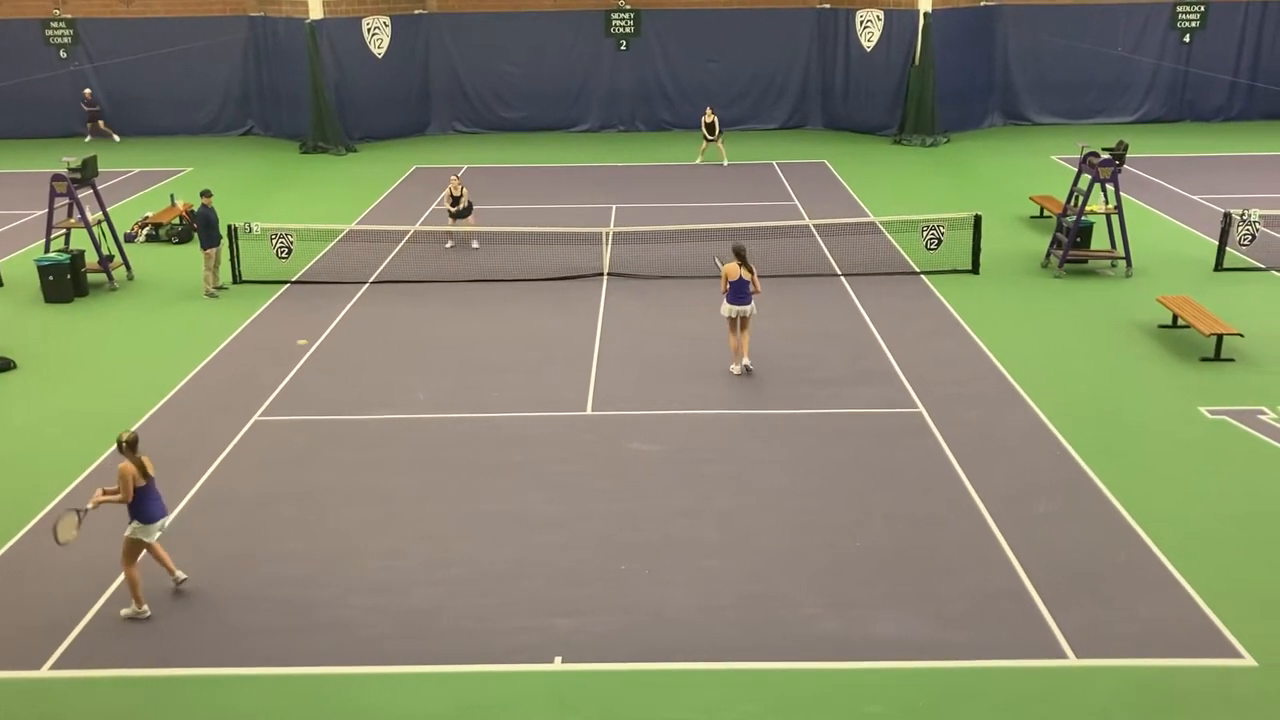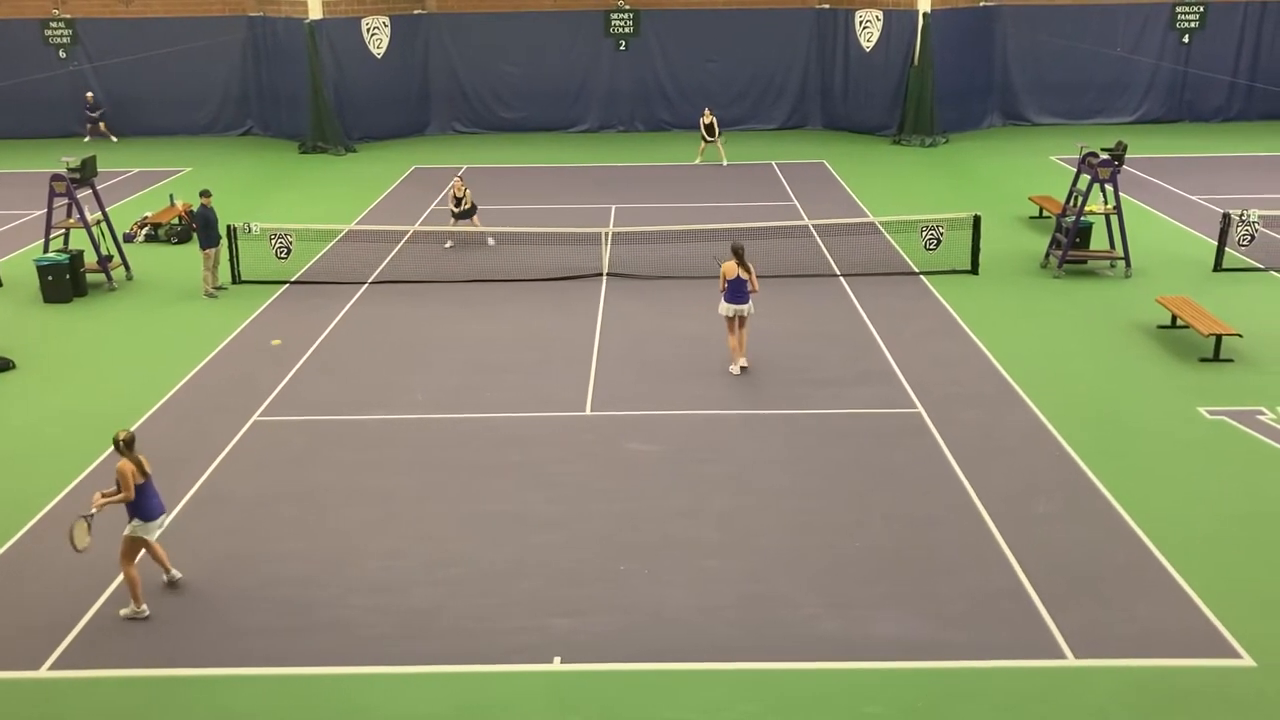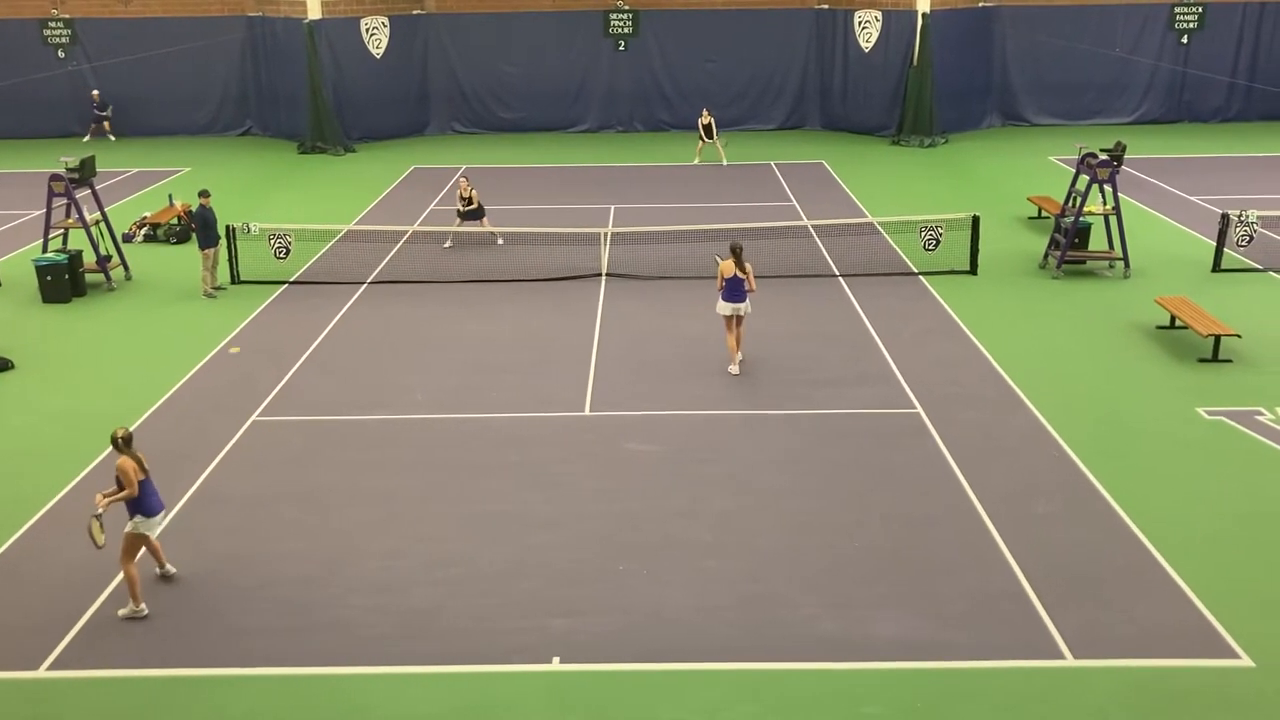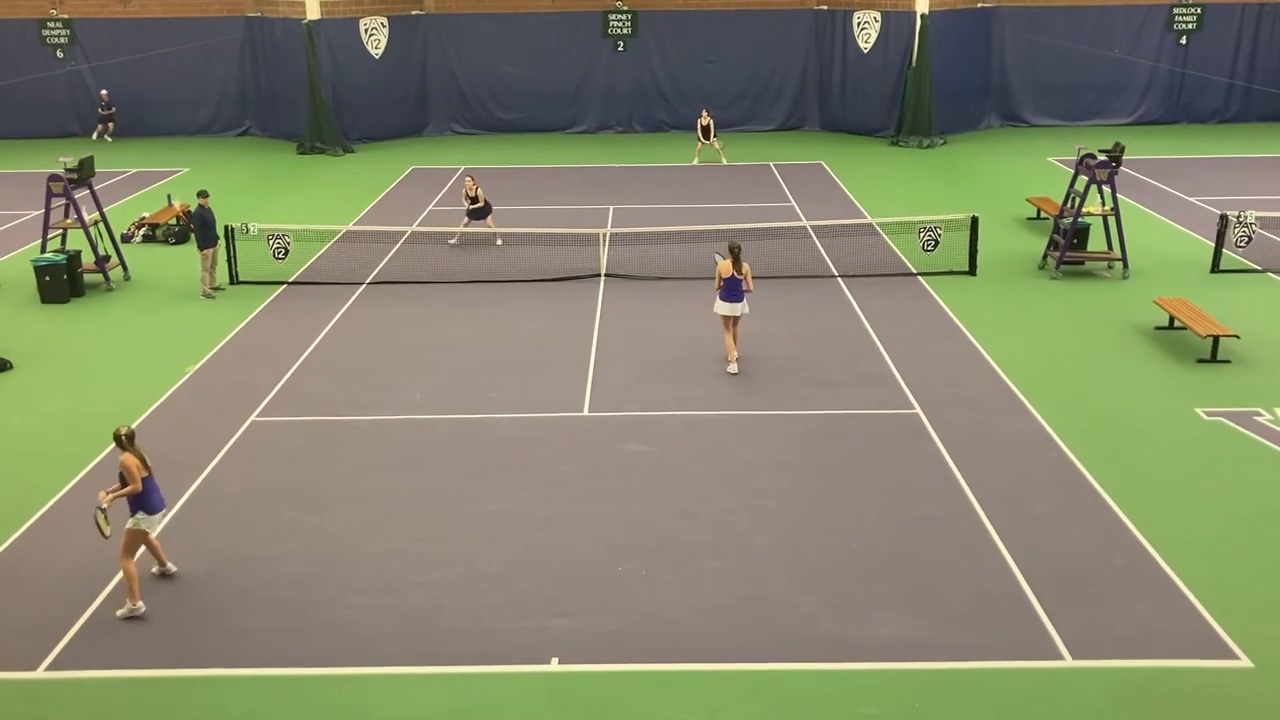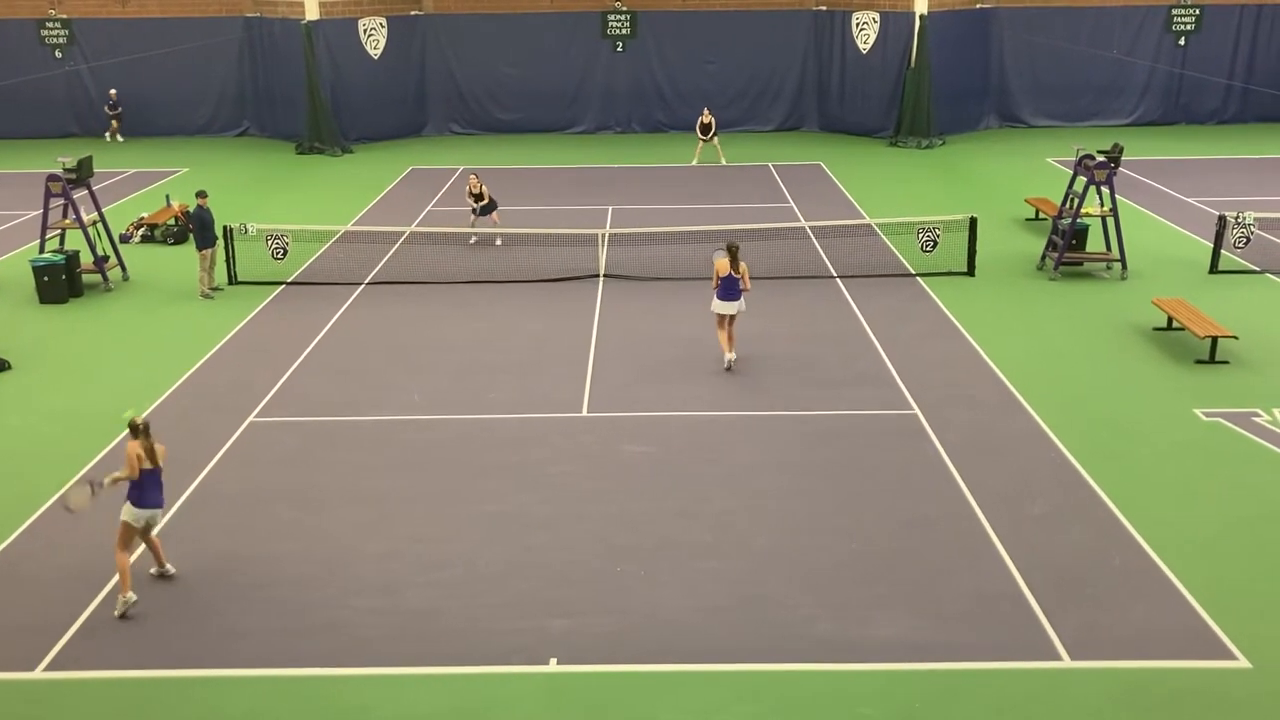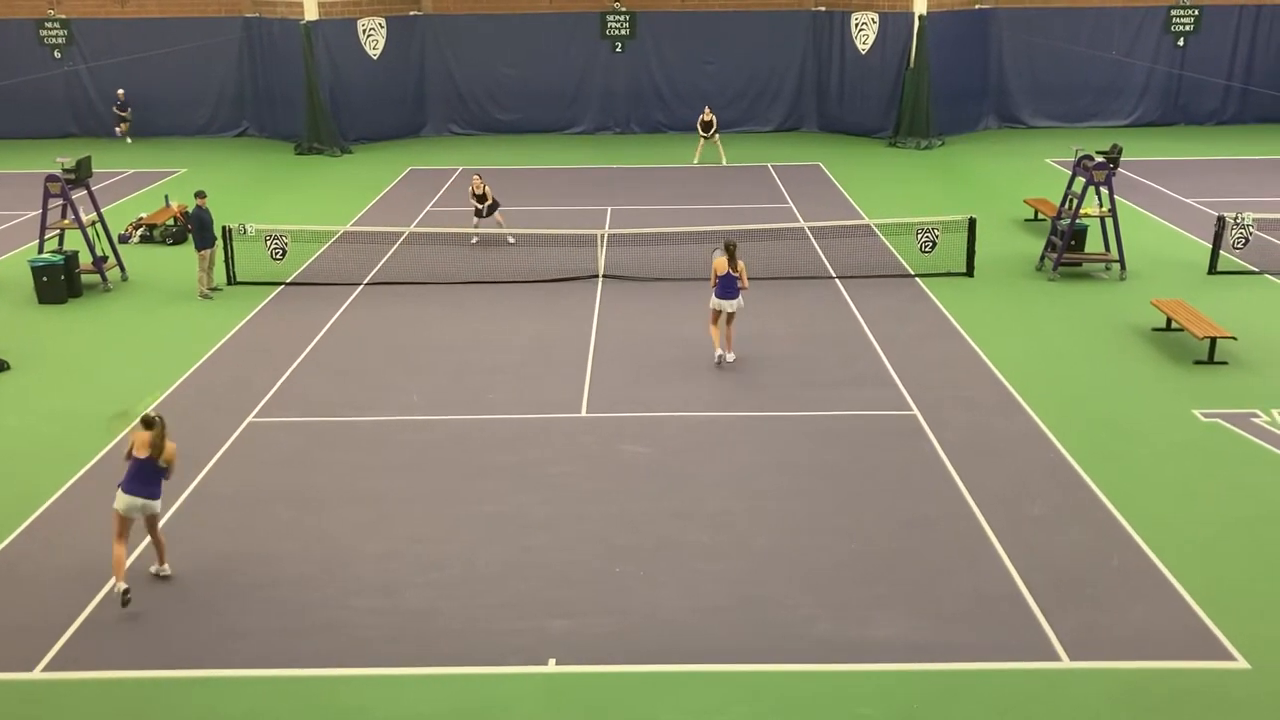
dt=0.1s
person 1, frame 1
left shoulder: (125, 467)
right shoulder: (145, 461)
left elbow: (127, 498)
left wrist: (102, 499)
right wrist: (105, 490)
left hip: (144, 521)
right hip: (161, 514)
left knee: (128, 563)
right knee: (149, 542)
left ankle: (140, 607)
right ankle: (175, 573)
person 1, frame 2
left shoulder: (123, 466)
right shoulder: (141, 460)
left elbow: (129, 496)
left wrist: (104, 502)
right wrist: (103, 494)
left hip: (144, 519)
right hip: (159, 512)
left knee: (126, 562)
right knee: (146, 540)
left ankle: (139, 607)
right ankle: (170, 572)
person 1, frame 3
left shoulder: (122, 463)
right shoulder: (136, 458)
left elbow: (132, 492)
left wrist: (109, 501)
right wrist: (105, 495)
left hip: (144, 515)
right hip: (157, 509)
left knee: (127, 560)
right knee: (145, 537)
left ankle: (137, 606)
right ankle: (164, 567)
person 1, frame 4
left shoulder: (126, 459)
right shoulder: (139, 455)
left elbow: (136, 488)
left wrist: (113, 496)
right wrist: (108, 491)
left hip: (145, 512)
right hip: (157, 507)
left knee: (126, 557)
right knee: (144, 535)
left ankle: (134, 604)
right ankle: (165, 566)
person 1, frame 5
left shoulder: (132, 446)
right shoulder: (160, 448)
left elbow: (133, 475)
left wrist: (113, 478)
right wrist: (120, 476)
left hip: (137, 507)
right hip: (156, 506)
left knee: (122, 550)
right knee: (145, 534)
left ankle: (127, 595)
right ankle: (163, 567)
person 1, frame 6
left shoulder: (139, 436)
right shoulder: (171, 448)
left elbow: (128, 457)
left hip: (129, 495)
right hip: (152, 499)
left knee: (120, 541)
right knee: (154, 529)
left ankle: (120, 584)
right ankle: (162, 566)
